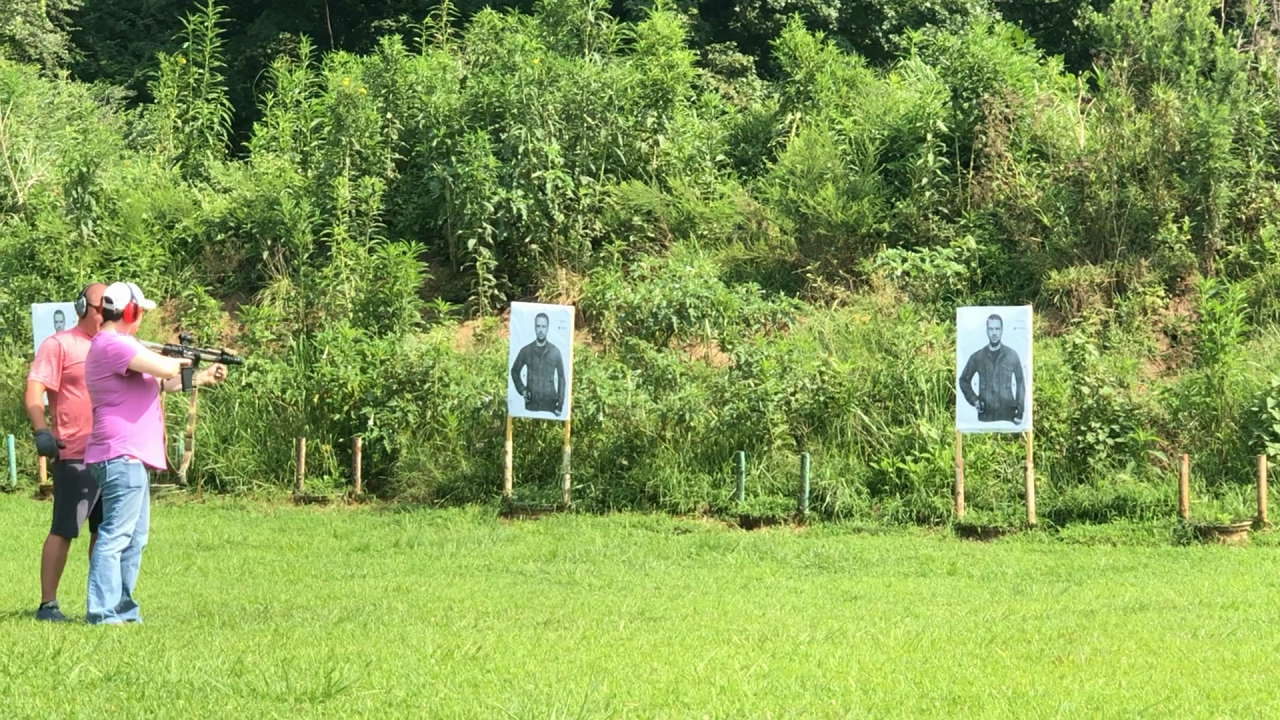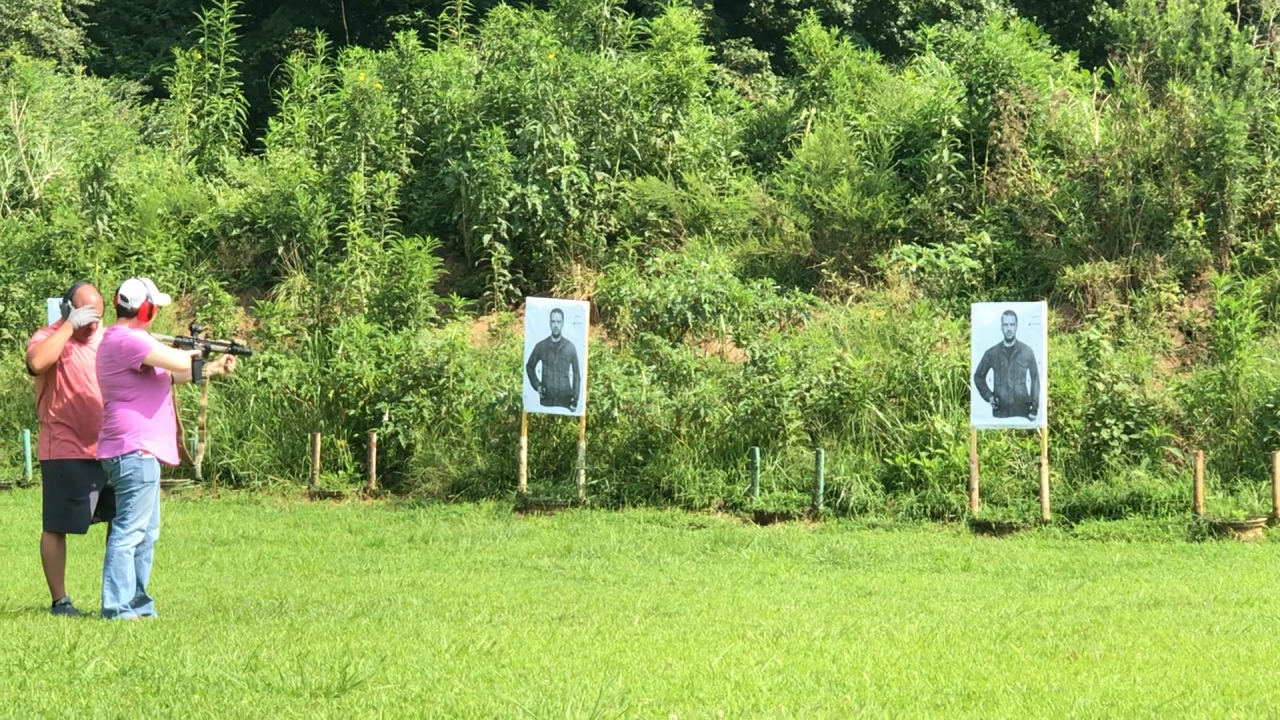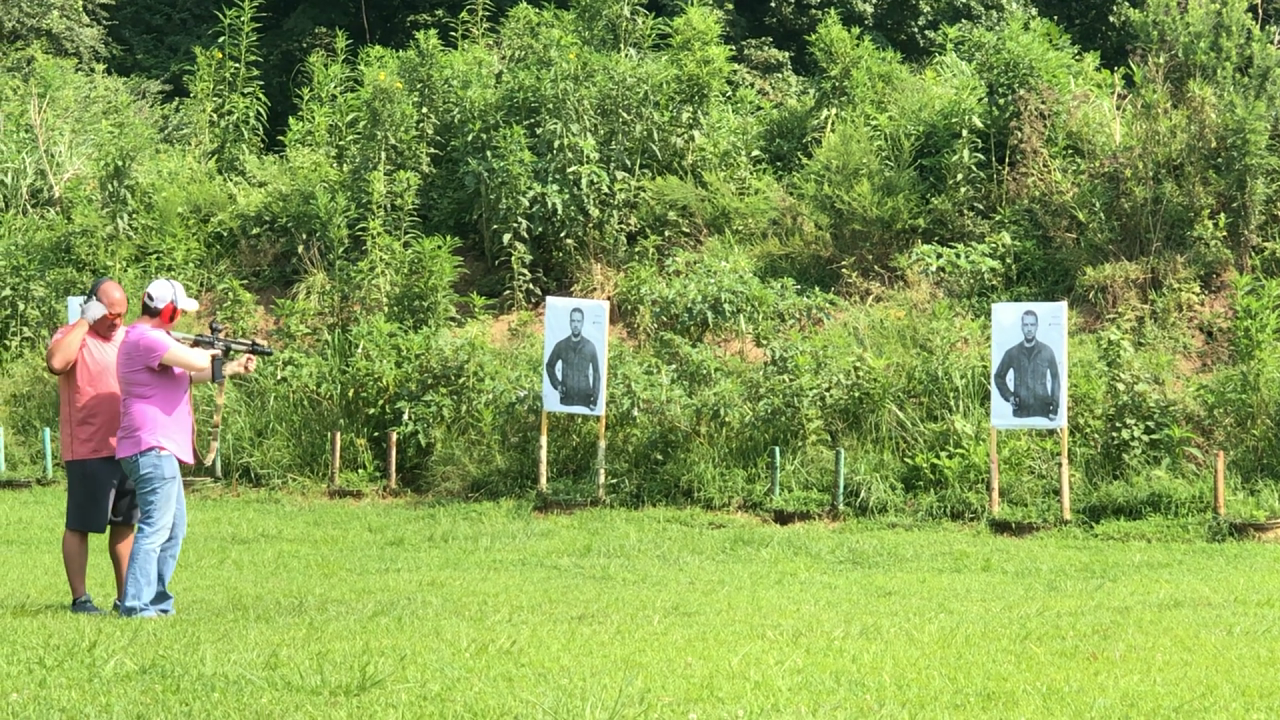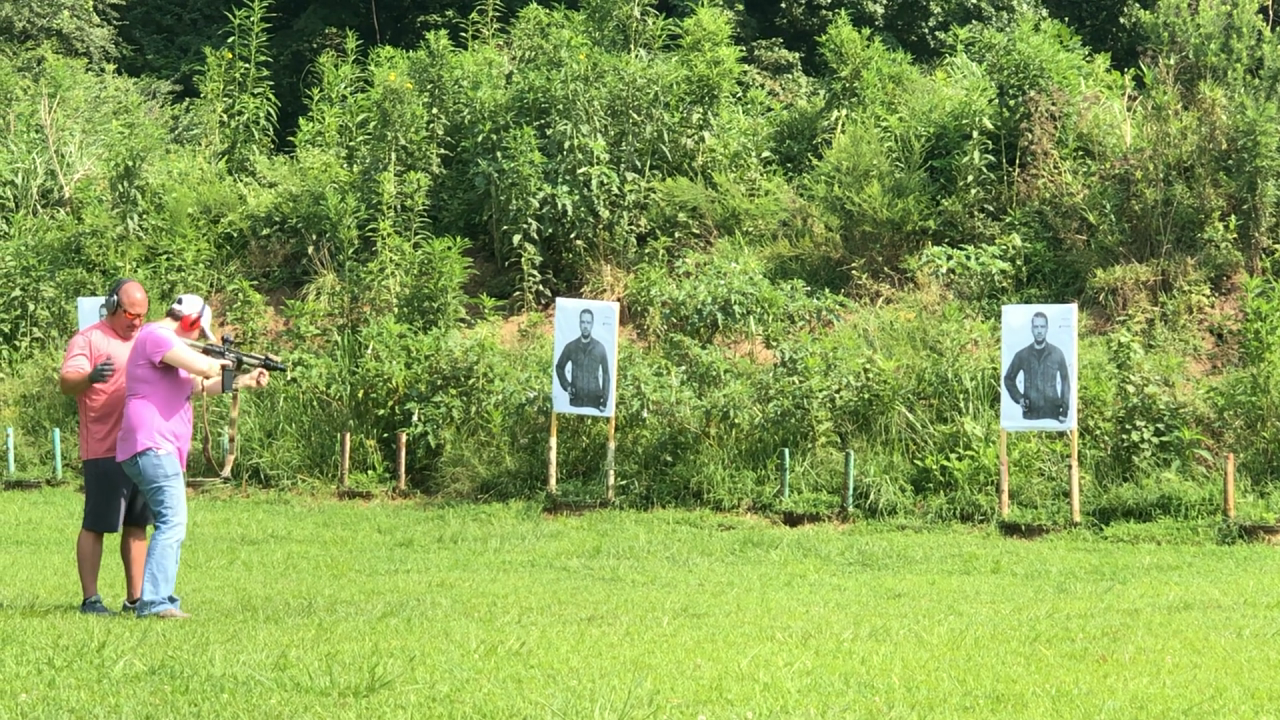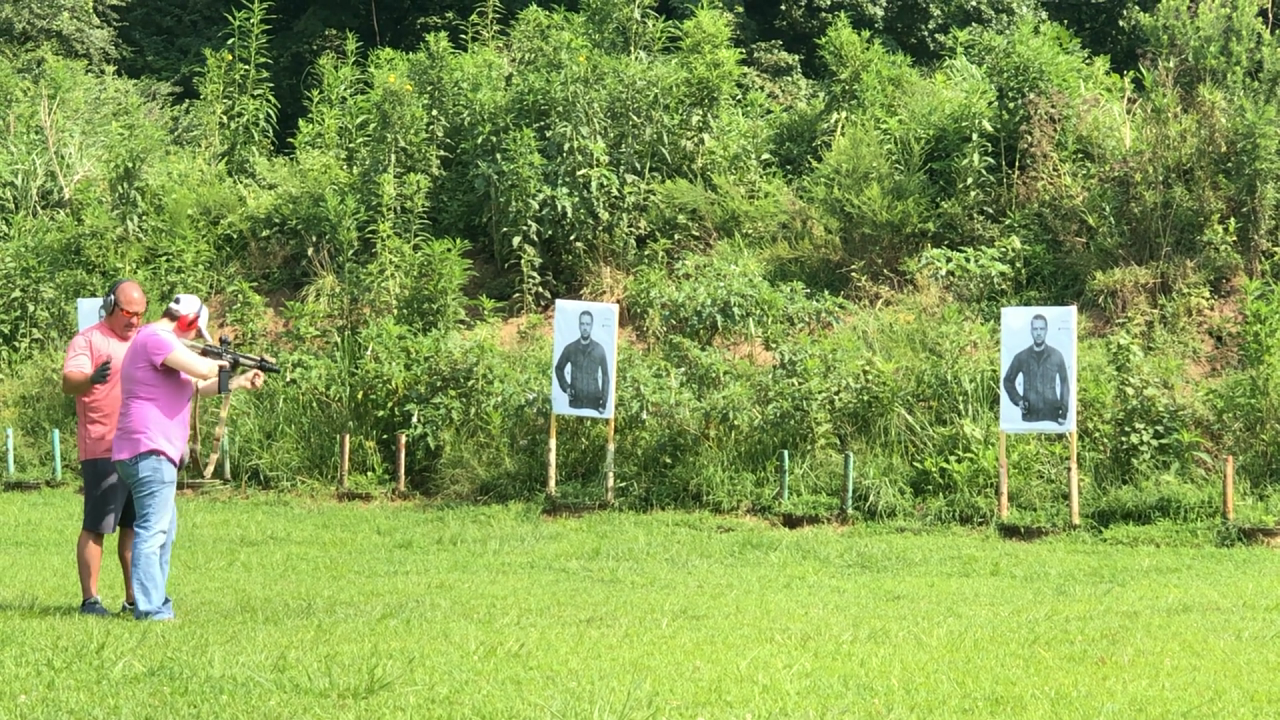
dt=0.5s
person 1, frame 1
right shoulder: (59, 344)
right elbow: (33, 390)
right wrist: (42, 430)
right hip: (74, 454)
right knee: (64, 529)
right ankle: (48, 604)
person 1, frame 2
left shoulder: (105, 336)
right shoulder: (47, 337)
right elbow: (36, 363)
right wrist: (70, 325)
right hip: (65, 451)
right knee: (56, 526)
right ankle: (59, 600)
person 1, frame 3
left shoulder: (127, 336)
right shoulder: (72, 336)
right elbow: (56, 363)
right wrist: (84, 322)
right hip: (88, 450)
left knee: (125, 524)
right knee: (79, 525)
left ankle: (125, 596)
right ankle: (79, 598)
person 1, frame 4
right shoulder: (88, 339)
right elbow: (66, 384)
right wrist: (90, 377)
right hip: (105, 450)
left knee: (137, 524)
right knee: (95, 524)
left ankle: (136, 597)
right ankle: (90, 598)
person 1, frame 5
right shoulder: (87, 340)
right elbow: (69, 382)
right wrist: (92, 378)
right hip: (103, 450)
left knee: (133, 525)
right knee: (96, 525)
left ankle: (134, 599)
right ankle: (90, 599)
person 2, frame 1
left shoulder: (117, 345)
right shoulder: (115, 344)
left elbow: (158, 383)
right elbow: (164, 370)
left wrist: (203, 377)
right wrist: (176, 362)
left hip: (132, 456)
right hip: (121, 457)
left knee: (134, 538)
right knee: (115, 536)
left ankle: (122, 609)
right ankle: (102, 615)
person 2, frame 2
left shoulder: (125, 338)
right shoulder: (128, 340)
left elbow: (167, 376)
right elbow: (179, 364)
left wrist: (213, 368)
right wrist: (188, 353)
left hip: (140, 451)
right hip: (134, 451)
left knee: (145, 533)
right knee: (129, 531)
left ankle: (137, 603)
right ankle: (117, 608)
person 2, frame 3
left shoulder: (148, 336)
right shoulder: (146, 338)
left elbow: (187, 374)
right elbow: (195, 363)
left wrist: (233, 368)
right wrist: (207, 352)
left hip: (160, 450)
right hip: (152, 449)
left knee: (174, 528)
right knee: (155, 529)
left ankle: (157, 601)
right ankle: (136, 607)
person 2, frame 4
left shoulder: (165, 340)
right shoulder: (156, 335)
left elbow: (198, 385)
right elbow: (200, 365)
left wrist: (243, 381)
right wrist: (217, 362)
left hip: (161, 448)
right hip: (151, 446)
left knee: (173, 525)
right knee: (172, 522)
left ankle: (161, 600)
right ankle: (154, 600)
person 2, frame 5
left shoulder: (158, 340)
right shoulder: (157, 337)
left elbow: (193, 386)
right elbow: (199, 369)
left wrist: (237, 382)
right wrist: (215, 364)
left hip: (154, 451)
right hip: (148, 450)
left knee: (163, 529)
right knee: (153, 528)
left ankle: (158, 604)
right ankle: (150, 610)
